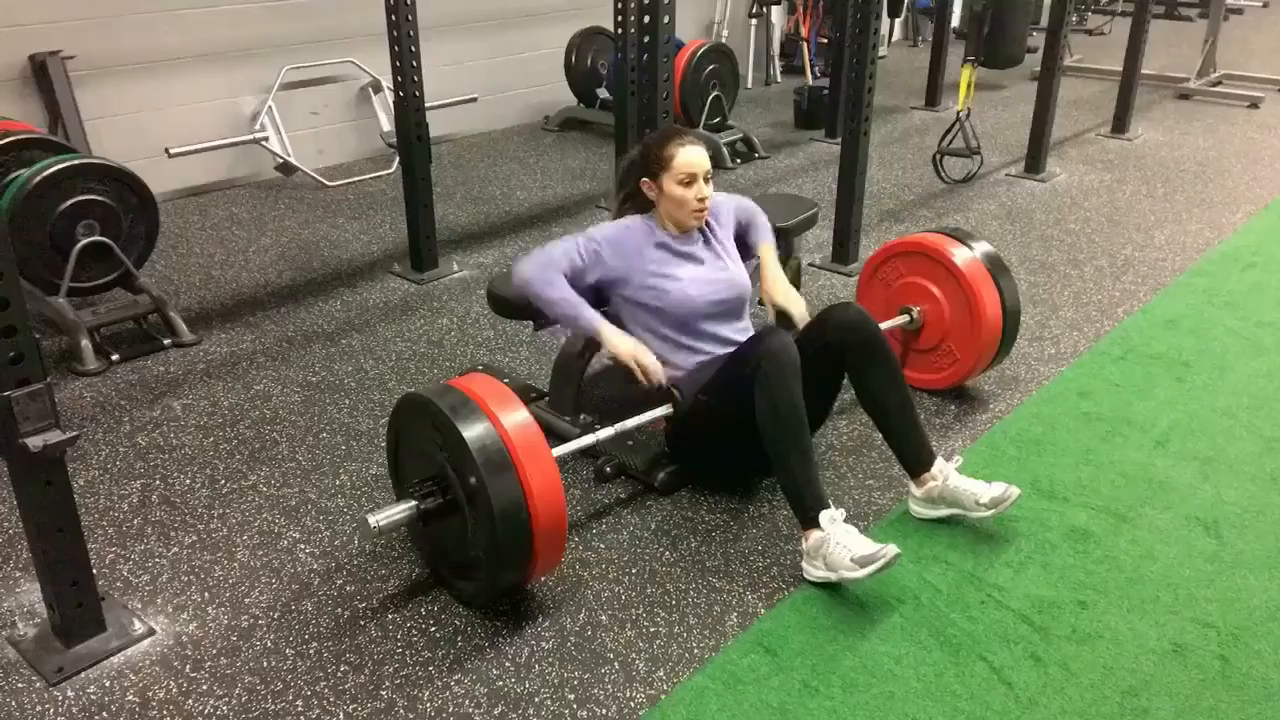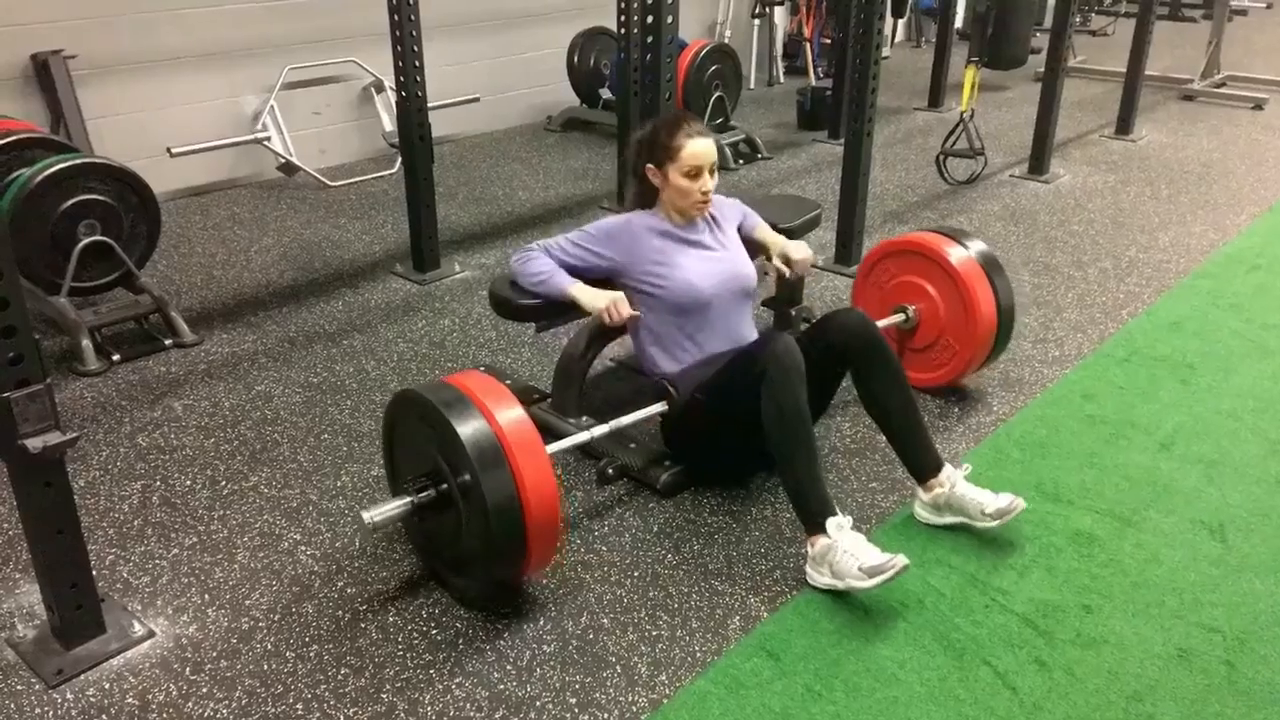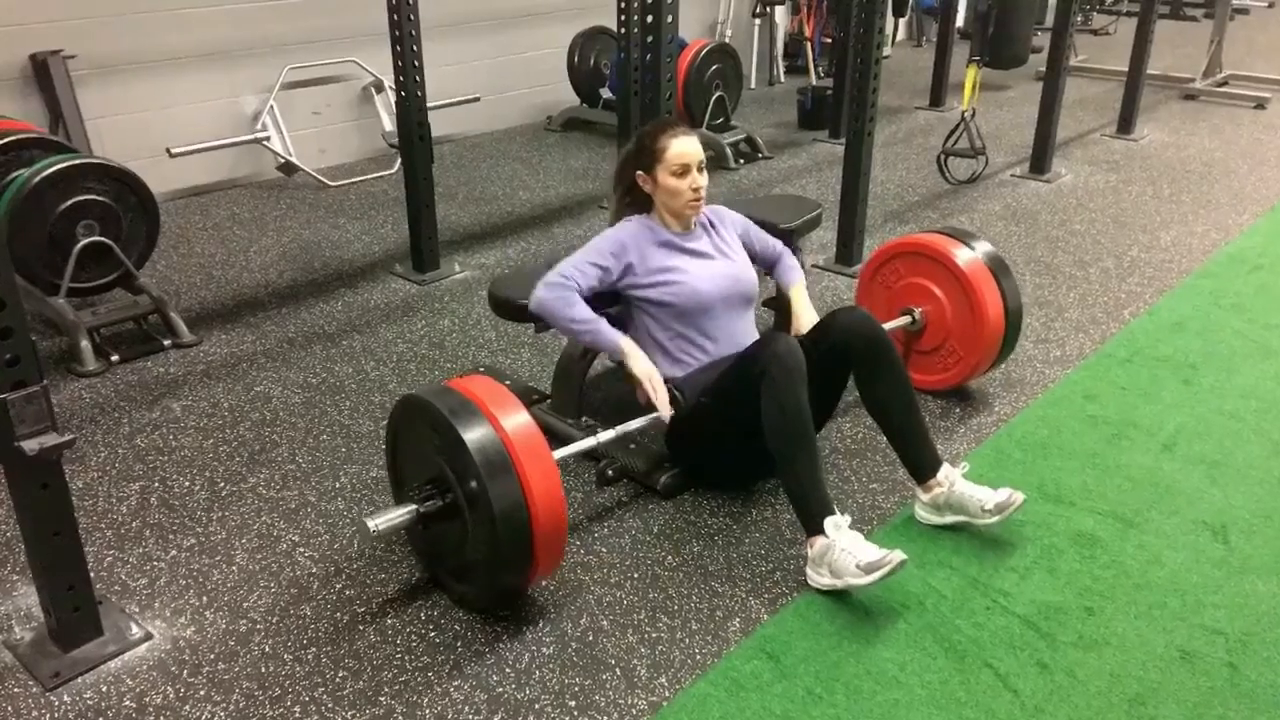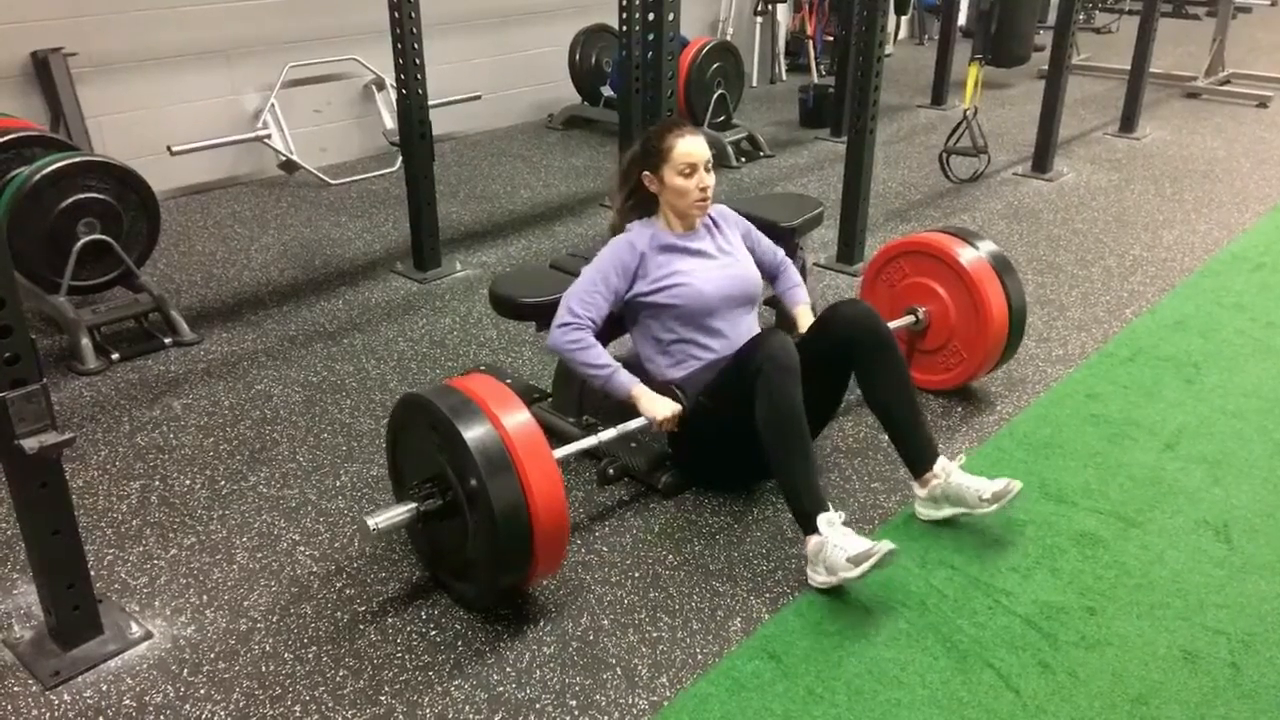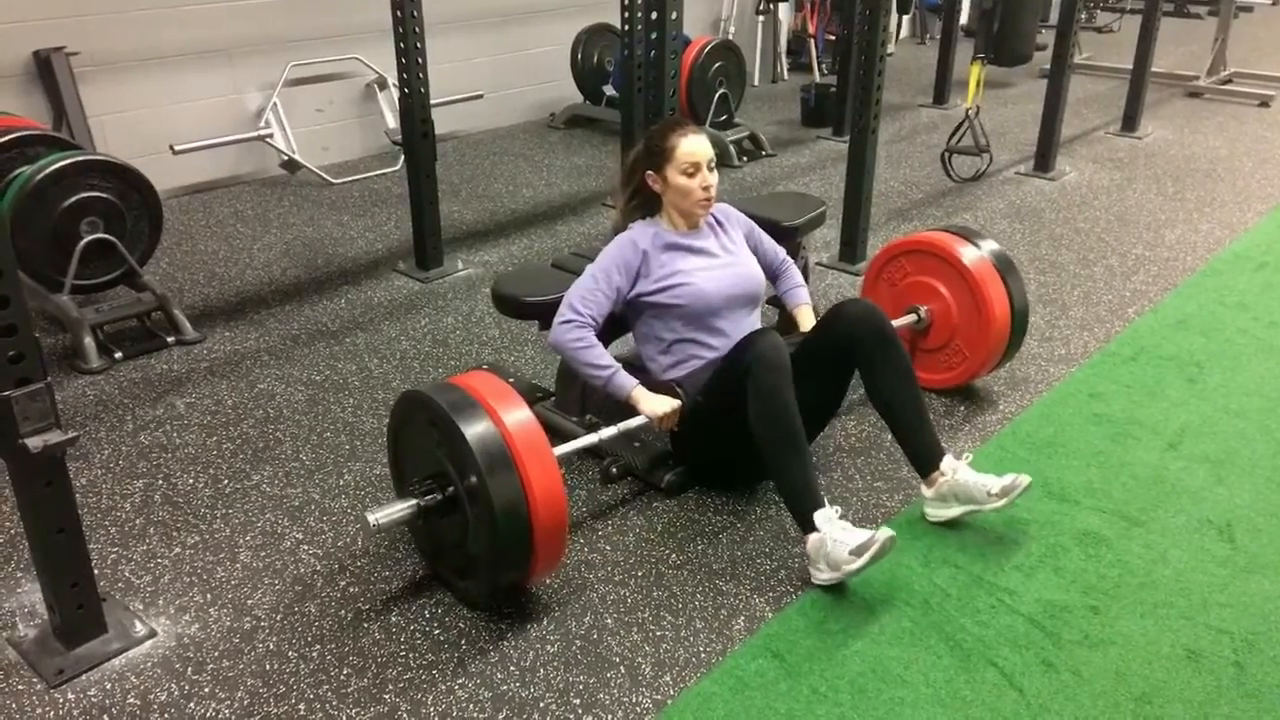
dt=0.5s
person 1, frame 1
left shoulder: (714, 215)
right shoulder: (624, 237)
left elbow: (751, 213)
right elbow: (531, 272)
left wrist: (772, 275)
right wrist: (607, 332)
left hip: (763, 397)
right hip: (698, 418)
left knee: (846, 319)
right knee: (771, 345)
left ankle: (929, 480)
right ankle: (818, 538)
person 1, frame 2
left shoulder: (717, 211)
right shoulder: (626, 234)
right elbow: (526, 261)
left wrist: (775, 241)
right wrist: (584, 291)
left hip: (762, 400)
right hip: (696, 416)
left knee: (849, 326)
right knee: (776, 348)
left ankle: (937, 486)
right ankle: (825, 543)
person 1, frame 3
left shoulder: (720, 221)
right shoulder: (629, 240)
left elbow: (779, 255)
right elbow: (549, 295)
left wrist: (801, 304)
right wrist: (630, 351)
left hip: (768, 400)
right hip: (701, 422)
left knee: (852, 325)
right knee: (777, 349)
left ankle: (936, 486)
right ankle: (825, 545)
person 1, frame 4
left shoulder: (723, 221)
right shoulder: (633, 248)
left elbow: (781, 266)
right elbow: (566, 332)
left wrist: (809, 329)
right wrist: (640, 394)
left hip: (769, 402)
right hip: (705, 423)
left knee: (852, 318)
right knee: (772, 346)
left ankle: (934, 479)
right ankle: (822, 538)
person 1, frame 5
left shoulder: (726, 219)
right shoulder: (635, 247)
left elbow: (781, 265)
right elbow: (568, 328)
left wrist: (808, 327)
right wrist: (639, 394)
left hip: (771, 396)
right hip: (707, 421)
left knee: (857, 317)
right knee: (763, 346)
left ankle: (941, 477)
right ankle: (821, 536)
